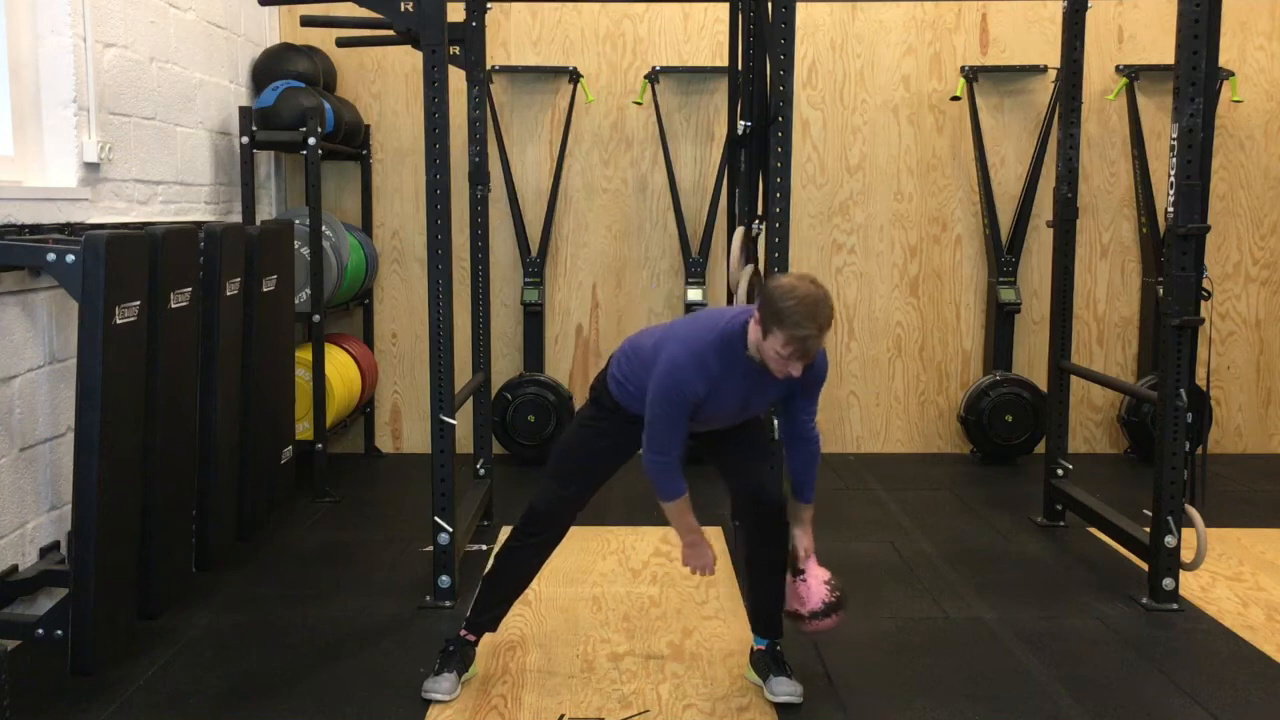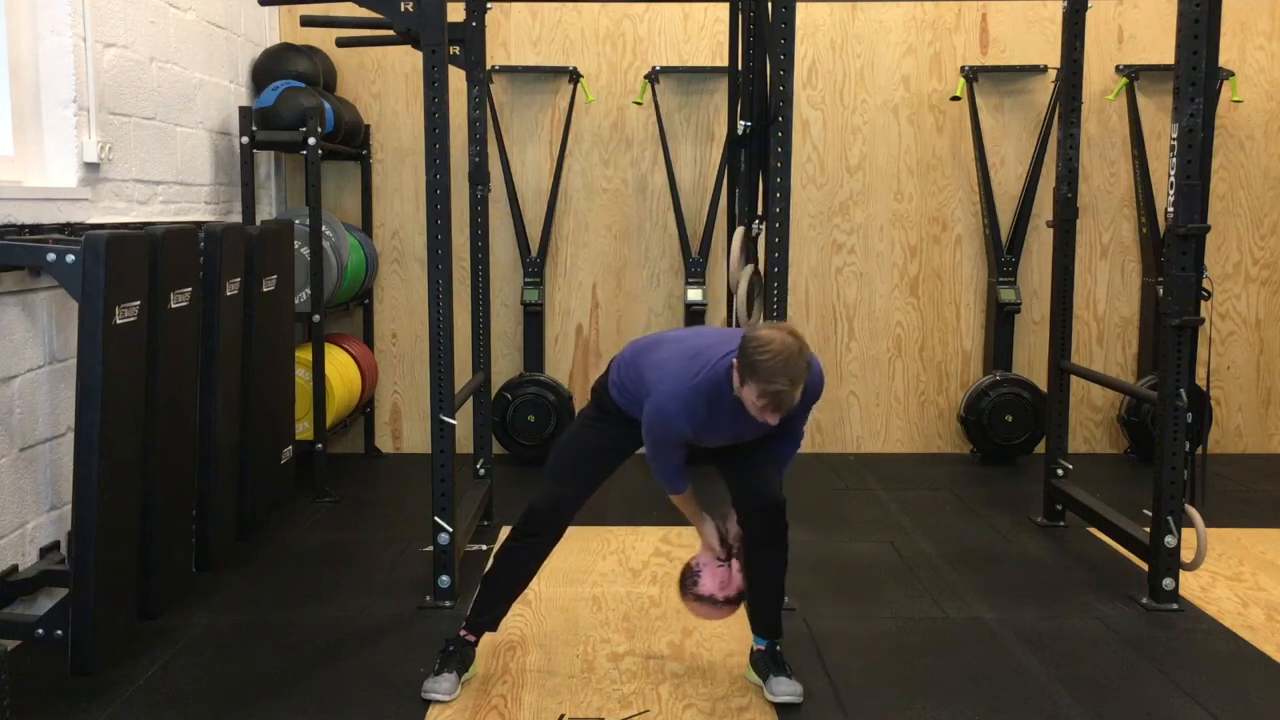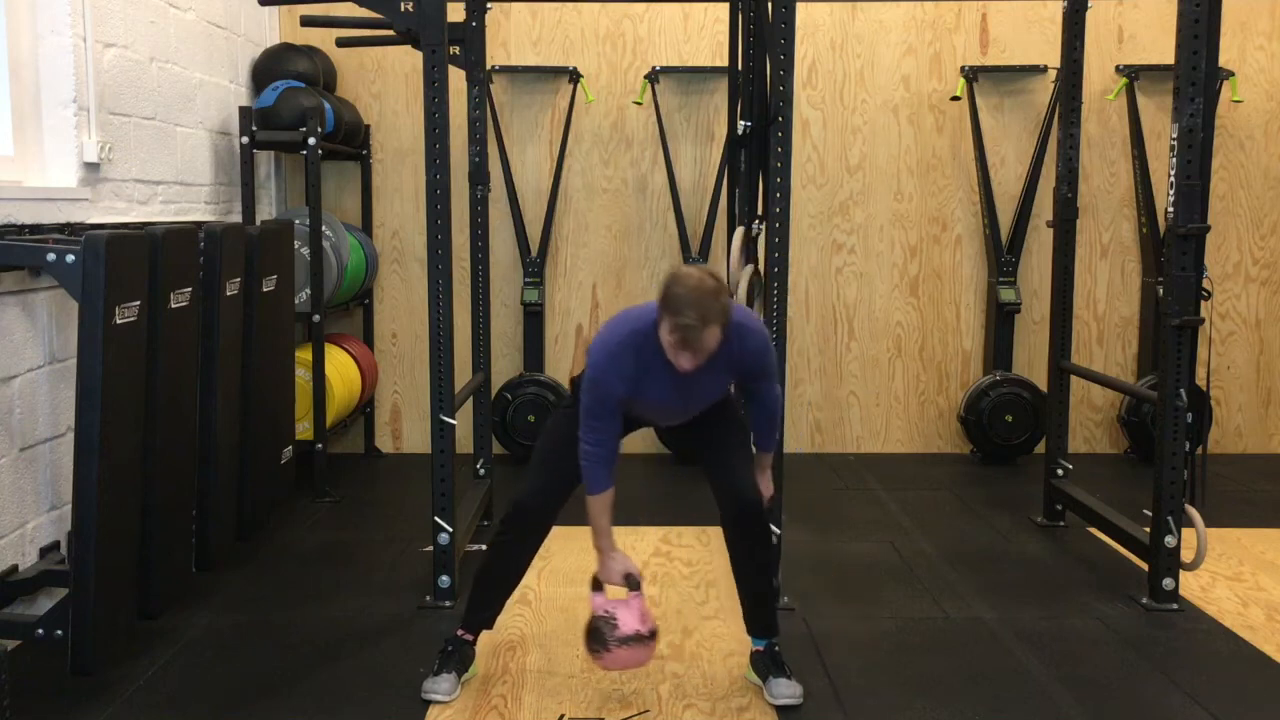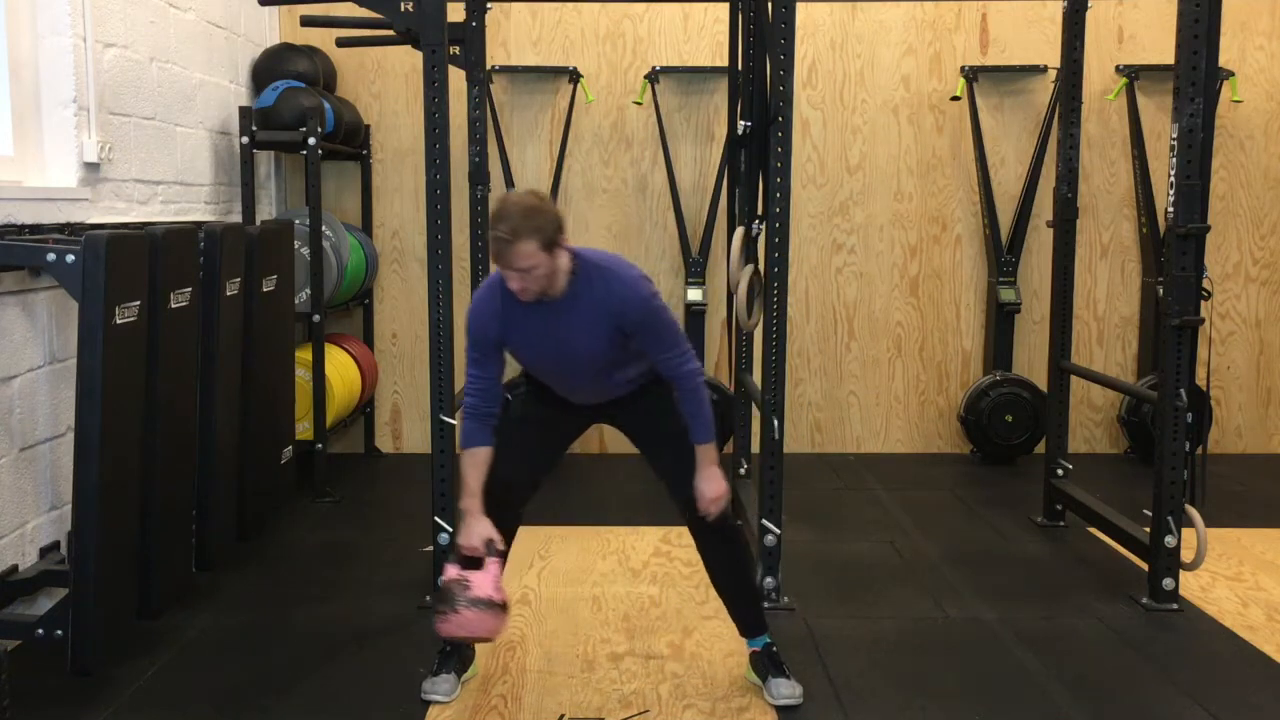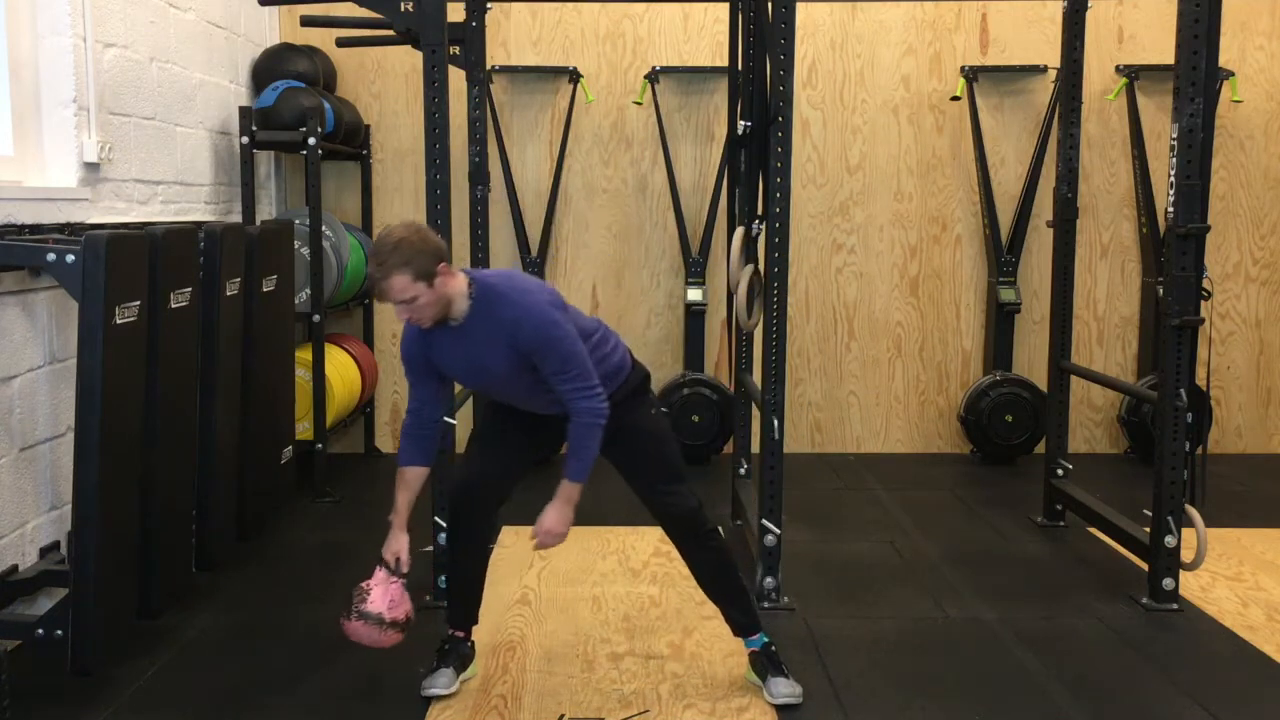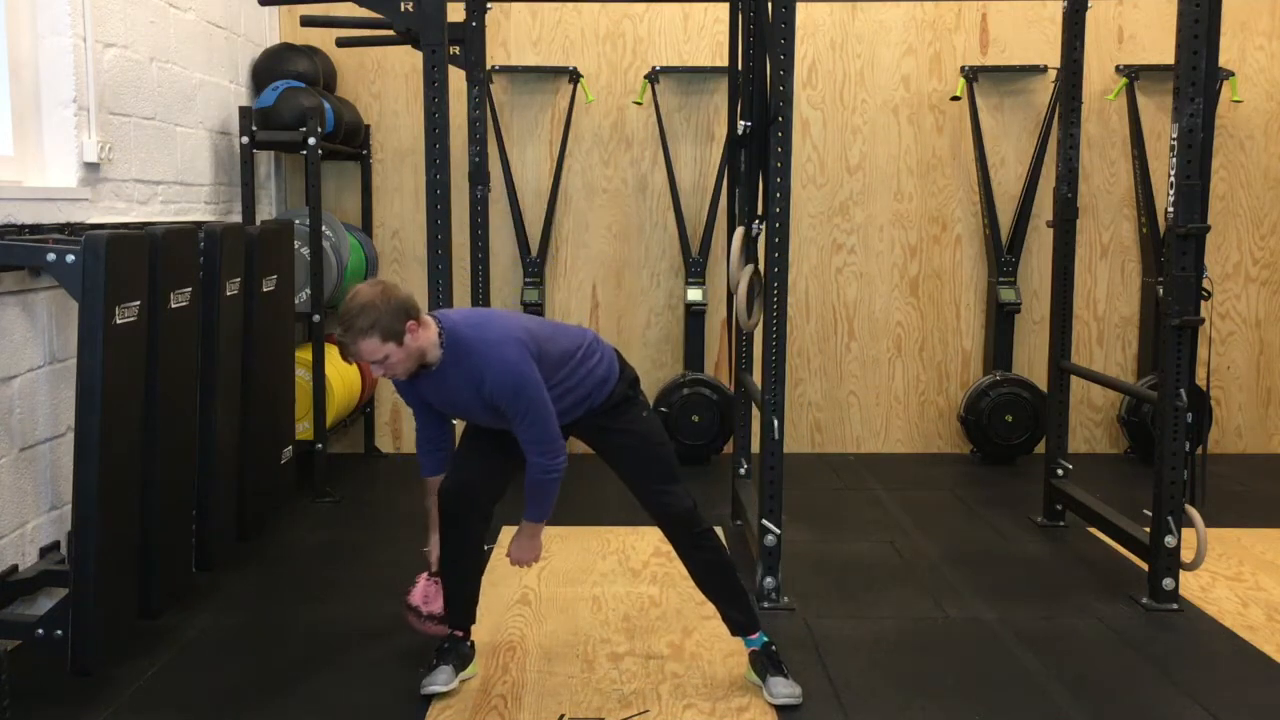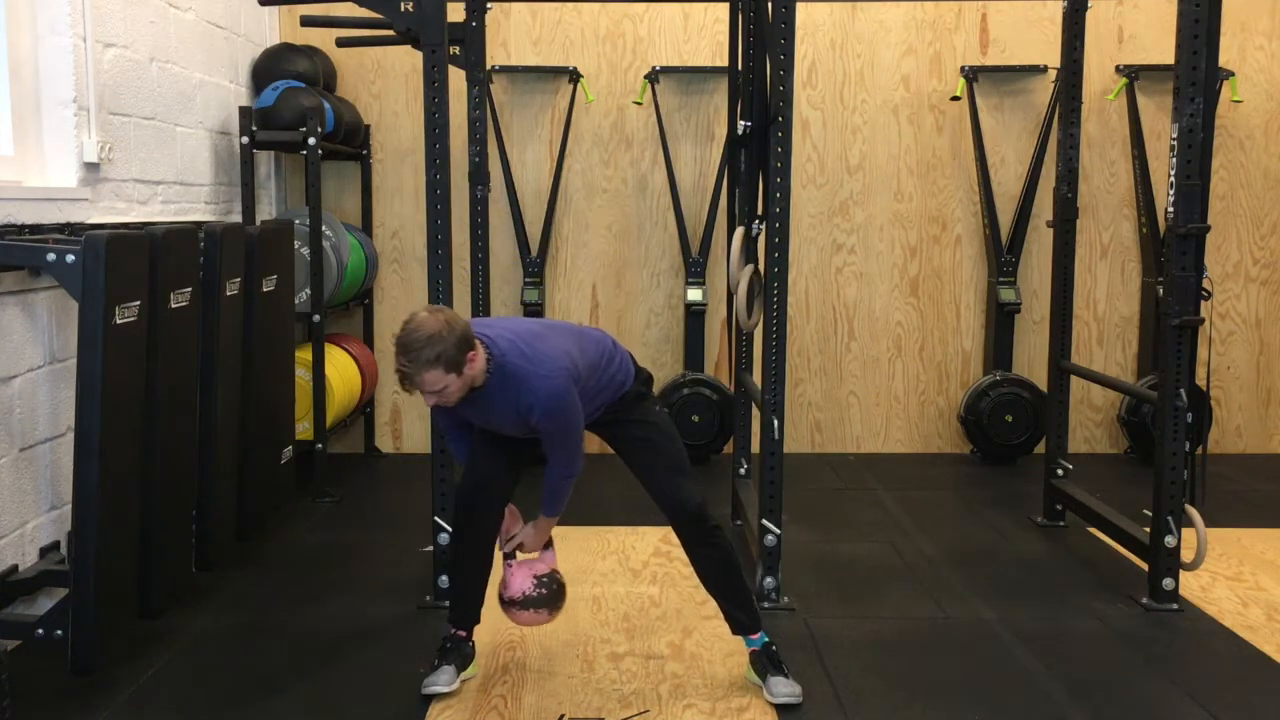
dt=0.4s
person 1, frame 1
left shoulder: (807, 359)
right shoulder: (692, 352)
left elbow: (801, 436)
right elbow: (661, 458)
left wrist: (802, 523)
right wrist: (693, 539)
right hip: (628, 404)
left knee: (765, 504)
right knee: (549, 512)
left ankle: (766, 650)
right ankle: (466, 641)
person 1, frame 2
left shoulder: (805, 378)
right shoulder: (679, 394)
left elbow: (788, 434)
right elbow: (667, 470)
left wrist: (753, 500)
right wrist: (699, 521)
right hip: (628, 401)
left knee: (767, 508)
right knee: (549, 511)
left ankle: (766, 649)
right ankle: (465, 641)
person 1, frame 3
left shoulder: (748, 335)
right shoulder: (615, 348)
left elbow: (765, 400)
right elbow: (595, 454)
left wrist: (762, 468)
right wrist: (607, 552)
right hip: (610, 397)
left knee: (745, 504)
right knee: (533, 505)
left ankle: (765, 649)
right ankle: (463, 641)
person 1, frame 4
left shoulder: (622, 285)
right shoulder: (490, 303)
left elbow: (684, 372)
right elbow: (479, 406)
left wrist: (708, 465)
right wrist: (472, 510)
left hip: (642, 392)
right hip: (550, 397)
left knee: (706, 506)
right knee: (495, 501)
left ankle: (761, 648)
right ankle: (461, 643)
person 1, frame 5
left shoulder: (523, 306)
right shoulder: (420, 337)
left elbow: (589, 404)
right elbow: (421, 428)
left wrist: (565, 503)
right wrist: (399, 526)
left hip: (612, 397)
right hip: (524, 407)
left knee: (679, 513)
right knee: (468, 498)
left ankle: (758, 645)
right ankle: (458, 641)
person 1, frame 6
left shoulder: (496, 354)
right shoulder: (411, 367)
left elbow: (547, 456)
right elbow: (434, 444)
left wrist: (530, 532)
right wrist: (437, 528)
left hip: (601, 396)
left knee: (675, 511)
right knee: (460, 499)
left ankle: (757, 645)
right ankle: (458, 641)
person 1, frame 7
left shoulder: (541, 380)
right shoulder: (444, 371)
left elbow: (565, 465)
right elbow: (458, 430)
left wrist: (543, 526)
right wrist: (496, 505)
left hip: (616, 395)
left knee: (685, 508)
right knee: (475, 501)
left ankle: (759, 646)
right ankle: (459, 641)
